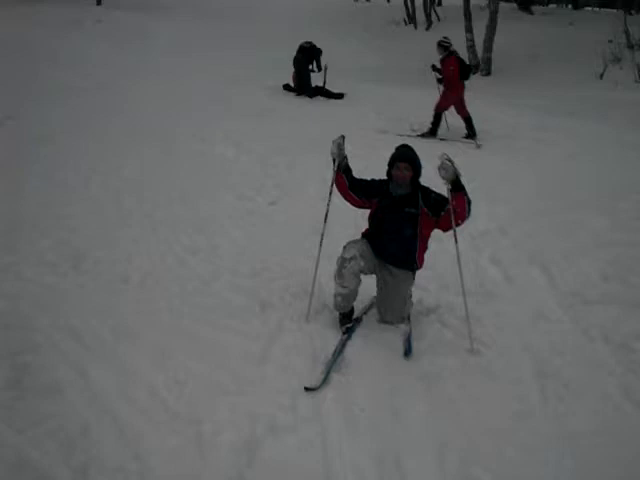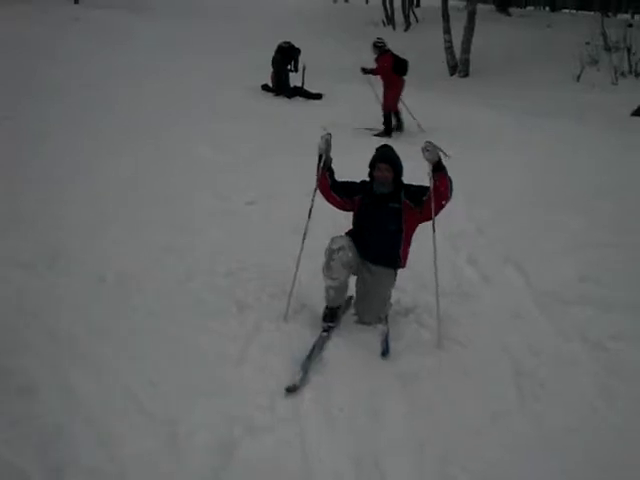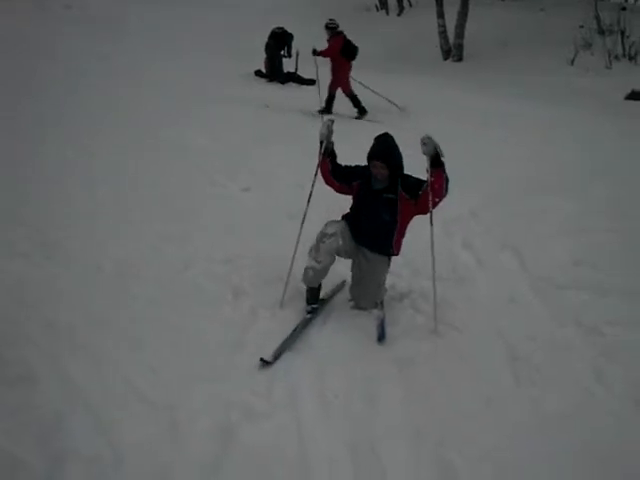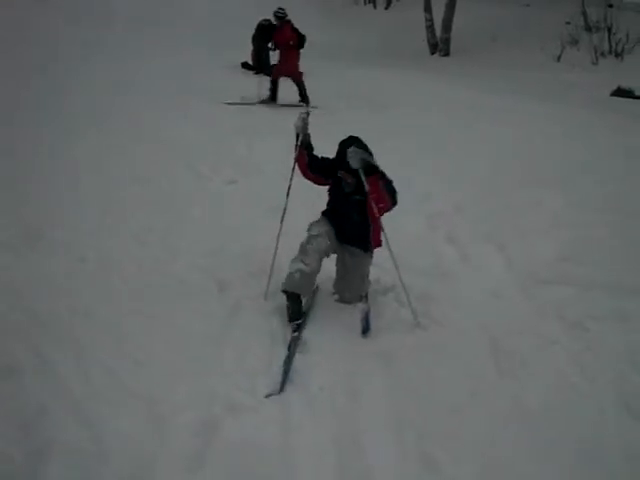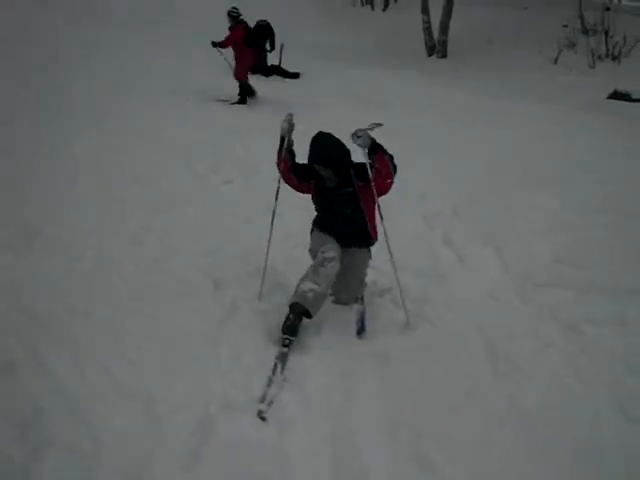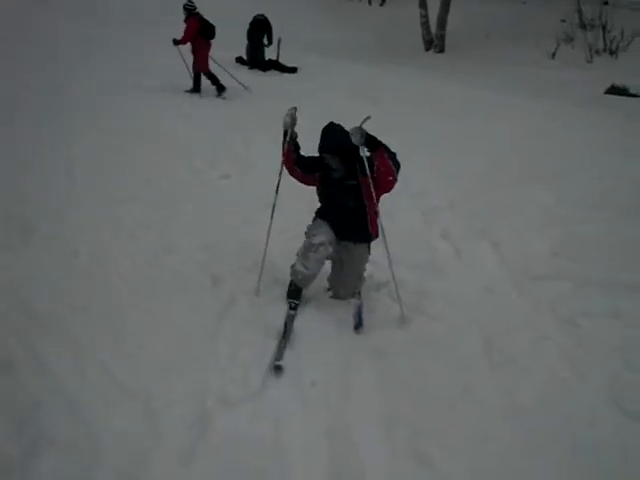
dt=0.5s
person 1, frame 1
left shoulder: (426, 200)
right shoulder: (379, 190)
left elbow: (458, 214)
right elbow: (351, 189)
left wrist: (453, 182)
right wrist: (341, 165)
left hip: (401, 266)
right hip: (372, 251)
left knee: (391, 318)
right knee: (351, 256)
left ankle: (397, 306)
right ankle: (345, 309)
person 1, frame 2
left shoulder: (409, 197)
right shoulder: (361, 191)
left elbow: (440, 196)
right elbow: (332, 191)
left wrist: (436, 165)
right wrist: (325, 162)
left hip: (382, 267)
right hip: (356, 252)
left knee: (369, 319)
right knee: (338, 248)
right ankle: (333, 304)
person 1, frame 3
left shoulder: (406, 188)
right shoulder: (361, 177)
left elbow: (435, 194)
right elbow: (334, 176)
left wrist: (433, 160)
right wrist: (327, 147)
left hip: (377, 252)
right hip: (351, 235)
left knee: (365, 303)
right knee: (330, 235)
left ankle: (370, 290)
right ankle: (313, 285)
person 1, frame 4
left shoulder: (373, 184)
right shoulder: (334, 171)
left elbow: (386, 202)
right elbow: (310, 167)
left wrist: (367, 168)
right wrist: (303, 139)
left hip: (358, 245)
right hip: (331, 229)
left knee: (349, 298)
right knee: (317, 239)
left ankle: (356, 288)
right ankle: (294, 294)
person 1, frame 5
left shoulder: (360, 176)
right shoulder: (315, 177)
left elbow: (386, 176)
right elbow: (289, 173)
left wrist: (372, 147)
right wrist: (286, 141)
left hip: (356, 243)
right hip: (325, 234)
left knee: (346, 298)
right knee: (329, 259)
left ankle: (351, 290)
right ankle: (299, 309)
person 1, frame 6
left shoulder: (366, 170)
right shoulder: (322, 169)
left elbow: (390, 174)
right elbow: (295, 165)
left wrist: (370, 143)
right wrist: (290, 134)
left hip: (356, 240)
right hip: (327, 225)
left knee: (343, 293)
right knee: (319, 243)
left ankle: (349, 286)
right ankle: (297, 282)
